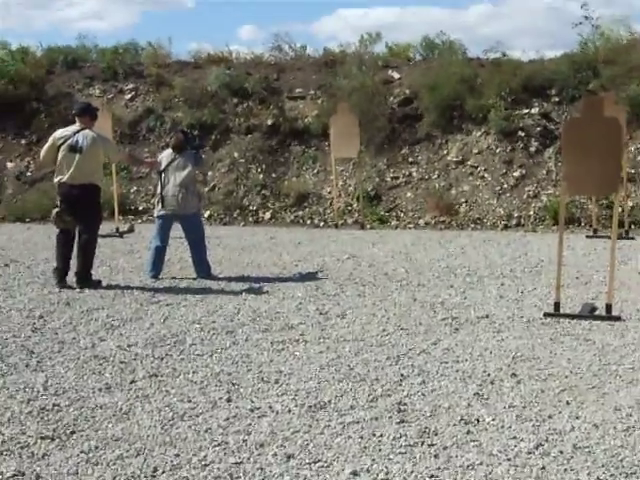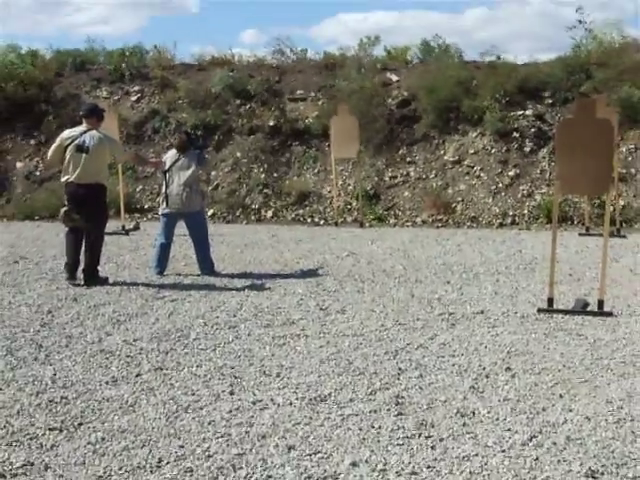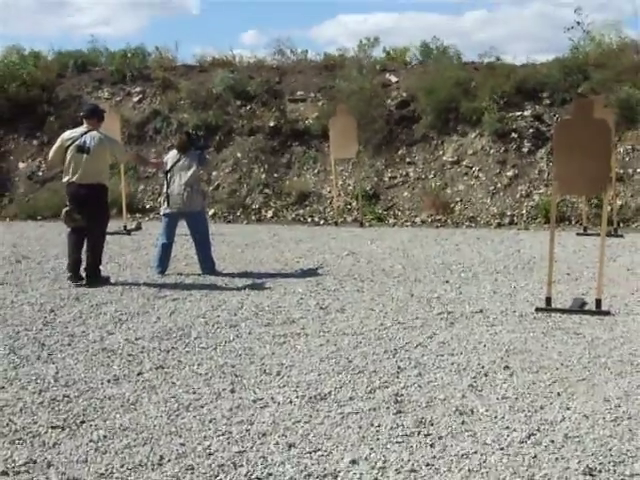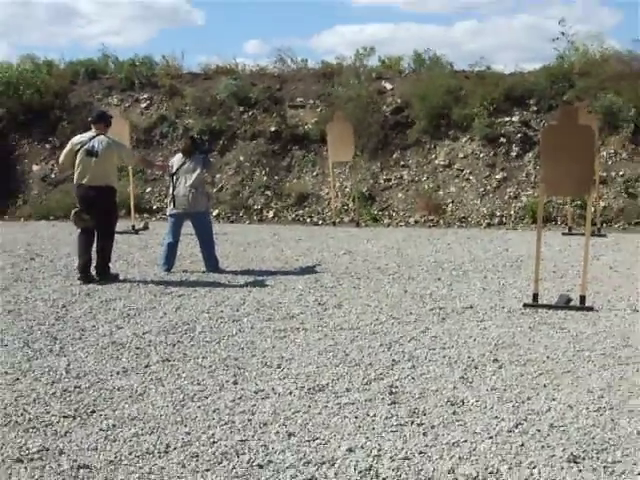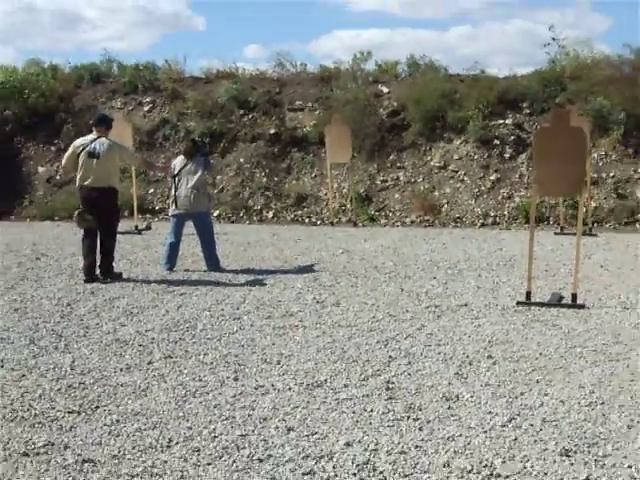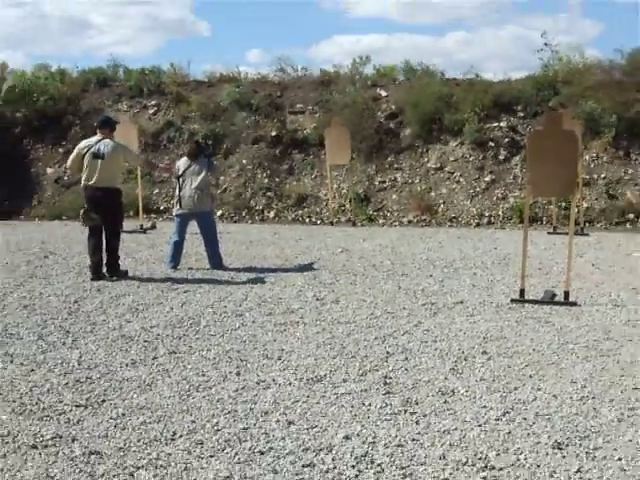
dt=0.1s
person 1, frame 1
left shoulder: (59, 135)
right shoulder: (97, 139)
left elbow: (44, 159)
right elbow: (124, 156)
right wrist: (144, 163)
left hip: (65, 188)
right hip: (88, 190)
left knee: (65, 231)
right knee: (87, 233)
left ankle: (60, 275)
right ankle: (83, 277)
person 1, frame 2
left shoulder: (67, 135)
right shoulder: (104, 140)
left elbow: (51, 159)
right elbow: (130, 157)
right wrist: (150, 162)
left hip: (72, 187)
right hip: (94, 189)
left knee: (74, 230)
right knee: (94, 232)
left ankle: (71, 270)
right ankle: (90, 274)
person 1, frame 3
left shoulder: (67, 136)
right shoulder: (105, 140)
left elbow: (52, 161)
right elbow: (131, 157)
right wrist: (150, 163)
left hip: (73, 187)
right hip: (96, 189)
left knee: (76, 230)
right knee: (96, 232)
left ankle: (74, 270)
right ankle: (93, 274)
person 1, frame 4
left shoulder: (77, 141)
right shoulder: (112, 145)
left elbow: (62, 164)
right elbow: (137, 160)
right wrist: (155, 166)
left hip: (83, 190)
right hip: (104, 191)
left knee: (86, 231)
right knee: (105, 232)
left ankle: (84, 271)
right ankle: (103, 272)
person 1, frame 5
left shoulder: (79, 143)
right shoulder: (114, 146)
left elbow: (66, 167)
right elbow: (138, 162)
right wrist: (156, 167)
left hip: (85, 191)
right hip: (106, 192)
left knee: (89, 232)
right knee: (108, 233)
left ankle: (89, 272)
right ankle: (107, 271)
person 1, frame 6
left shoulder: (84, 145)
right shoulder: (118, 148)
left elbow: (71, 168)
right elbow: (141, 162)
left hip: (90, 191)
right hip: (111, 192)
left knee: (95, 231)
right knee: (113, 231)
left ankle: (96, 270)
right ankle: (113, 269)
person 2, frame 1
left shoulder: (163, 156)
right shoulder: (193, 155)
left elbow: (159, 172)
right elbow: (200, 166)
left hip: (165, 203)
right hip: (188, 203)
left knee: (159, 240)
right knee: (196, 240)
left ankle: (153, 272)
right ankle: (203, 272)
person 2, frame 2
left shoulder: (168, 156)
right shoulder: (197, 155)
left elbow: (164, 172)
right elbow: (203, 166)
left hip: (170, 201)
right hip: (191, 202)
left knee: (164, 237)
right knee: (200, 237)
left ankle: (158, 268)
right ankle: (207, 269)
person 2, frame 3
left shoulder: (169, 156)
right shoulder: (197, 156)
left elbow: (165, 173)
right elbow: (204, 165)
left hip: (171, 202)
right hip: (192, 201)
left knee: (166, 237)
right knee: (201, 237)
left ankle: (159, 268)
right ankle: (208, 268)
person 2, frame 4
left shoulder: (175, 160)
right shoulder: (202, 159)
left elbow: (170, 174)
right elbow: (208, 169)
left hip: (177, 203)
right hip: (197, 202)
left knee: (172, 236)
right knee: (205, 236)
left ankle: (166, 266)
right ankle: (212, 266)
person 2, frame 5
left shoulder: (177, 161)
right shoulder: (203, 161)
left elbow: (172, 175)
right elbow: (209, 172)
left hip: (179, 203)
right hip: (198, 203)
left knee: (174, 236)
right knee: (206, 236)
left ankle: (168, 265)
right ankle: (213, 265)
person 2, frame 6
left shoulder: (180, 163)
right shoulder: (206, 162)
left elbow: (176, 175)
right elbow: (212, 173)
left hip: (183, 203)
right hip: (202, 203)
left knee: (178, 235)
right knee: (210, 235)
left ankle: (172, 263)
right ankle: (216, 263)
